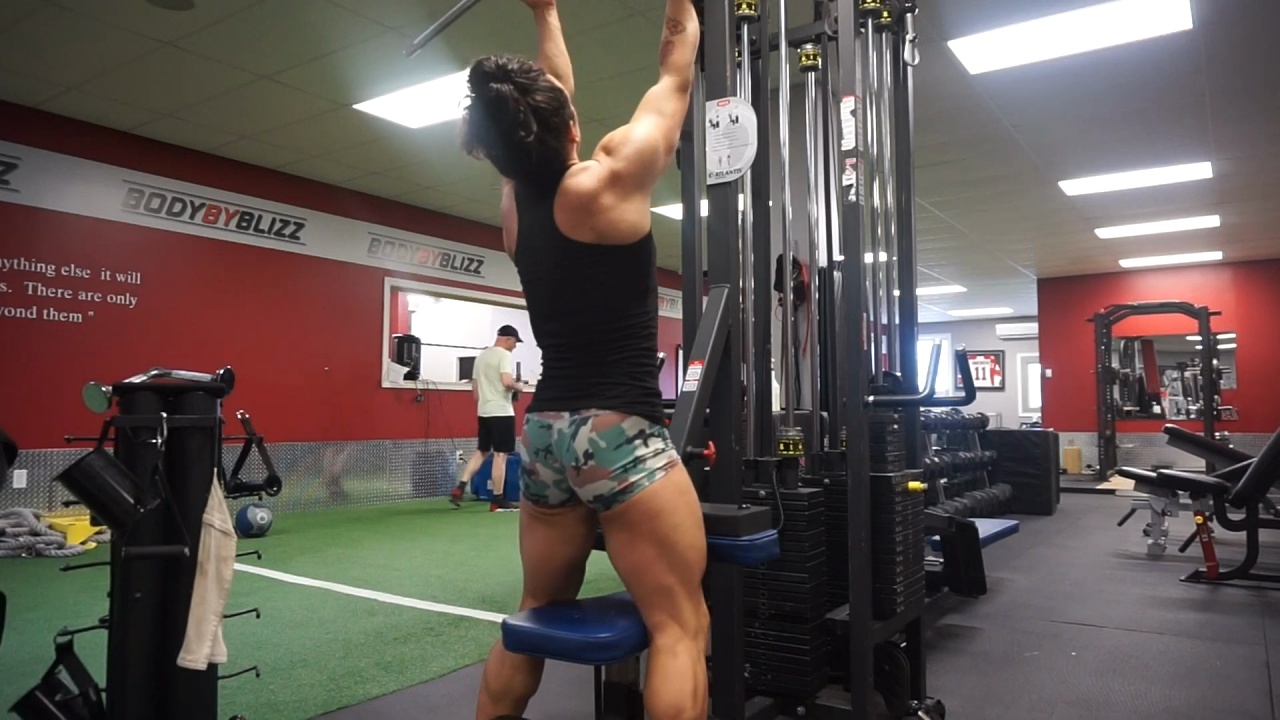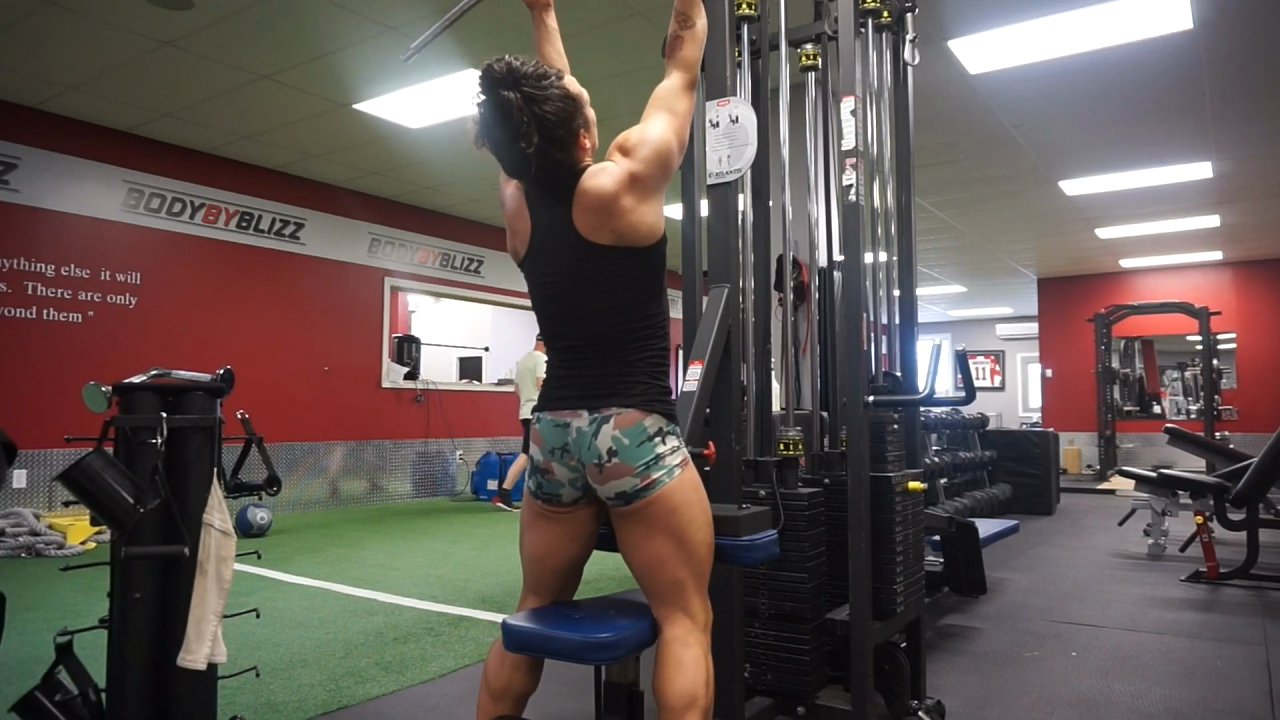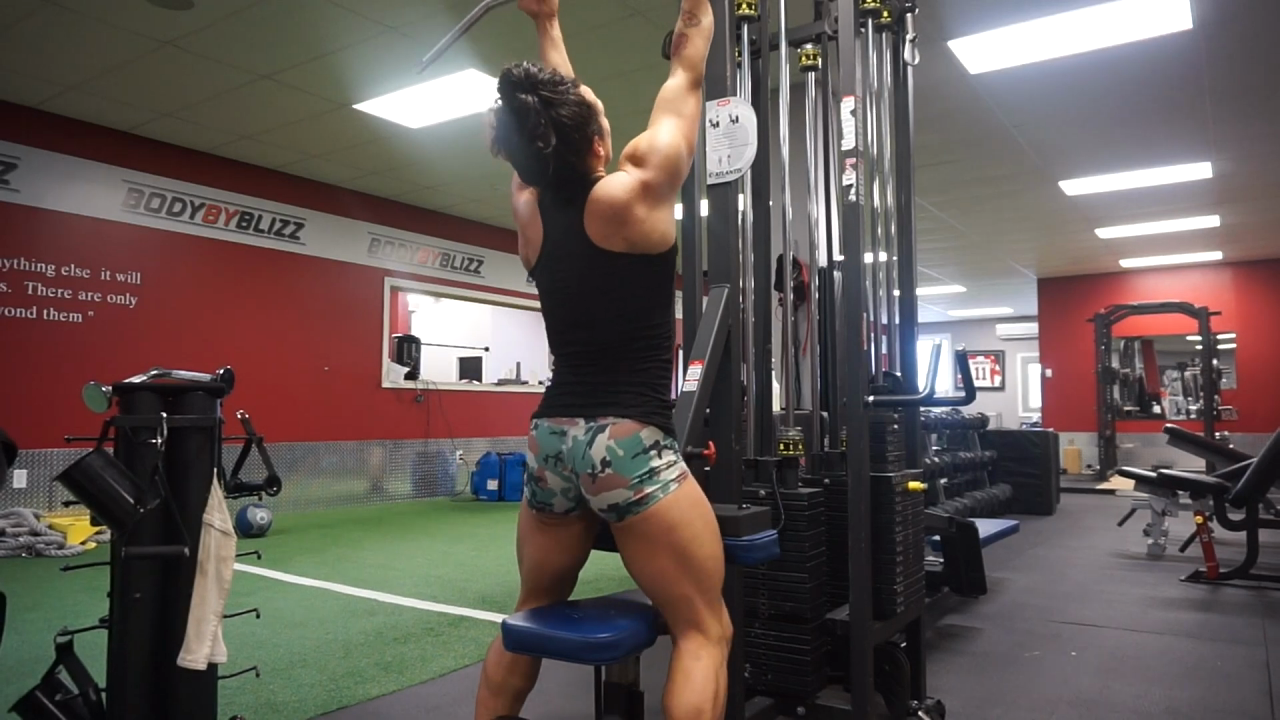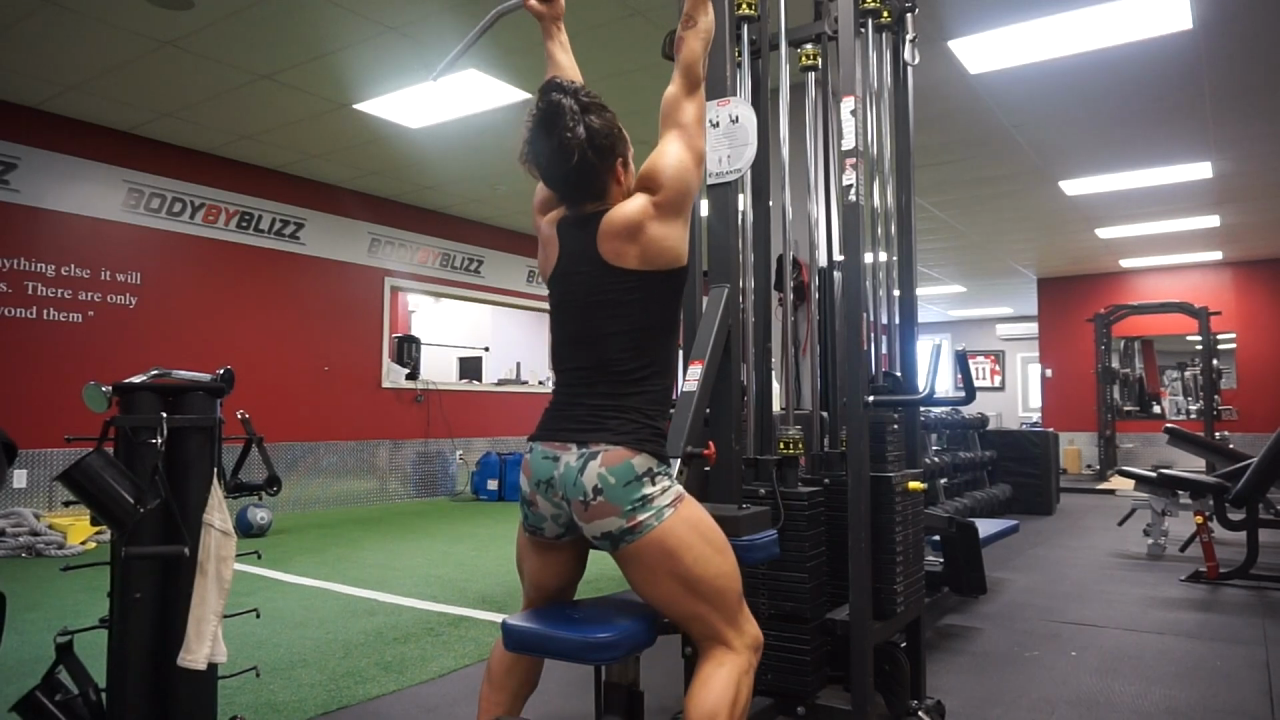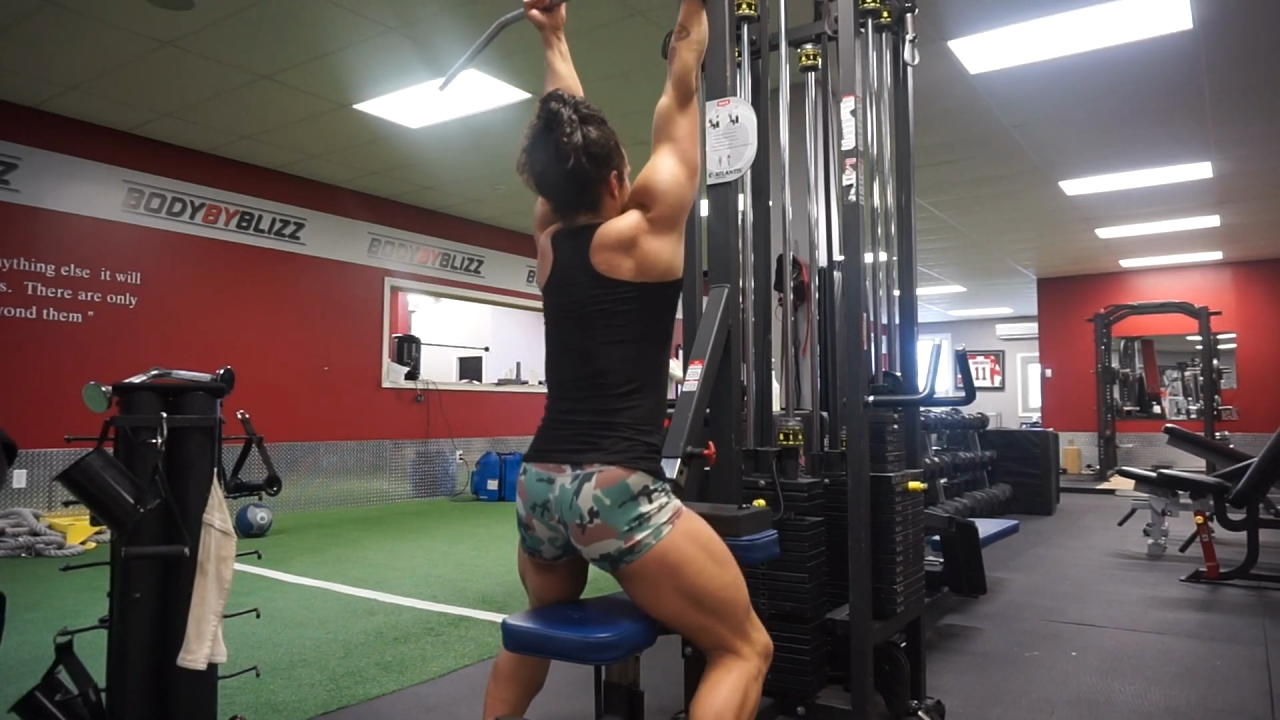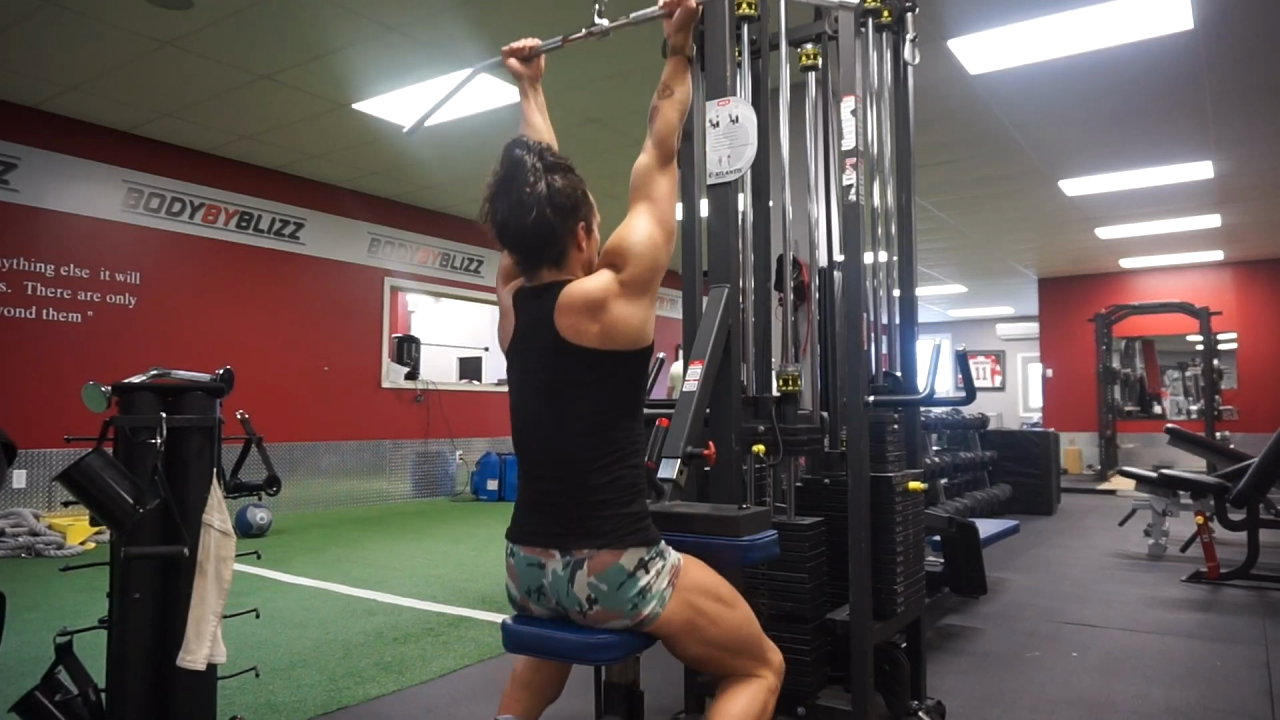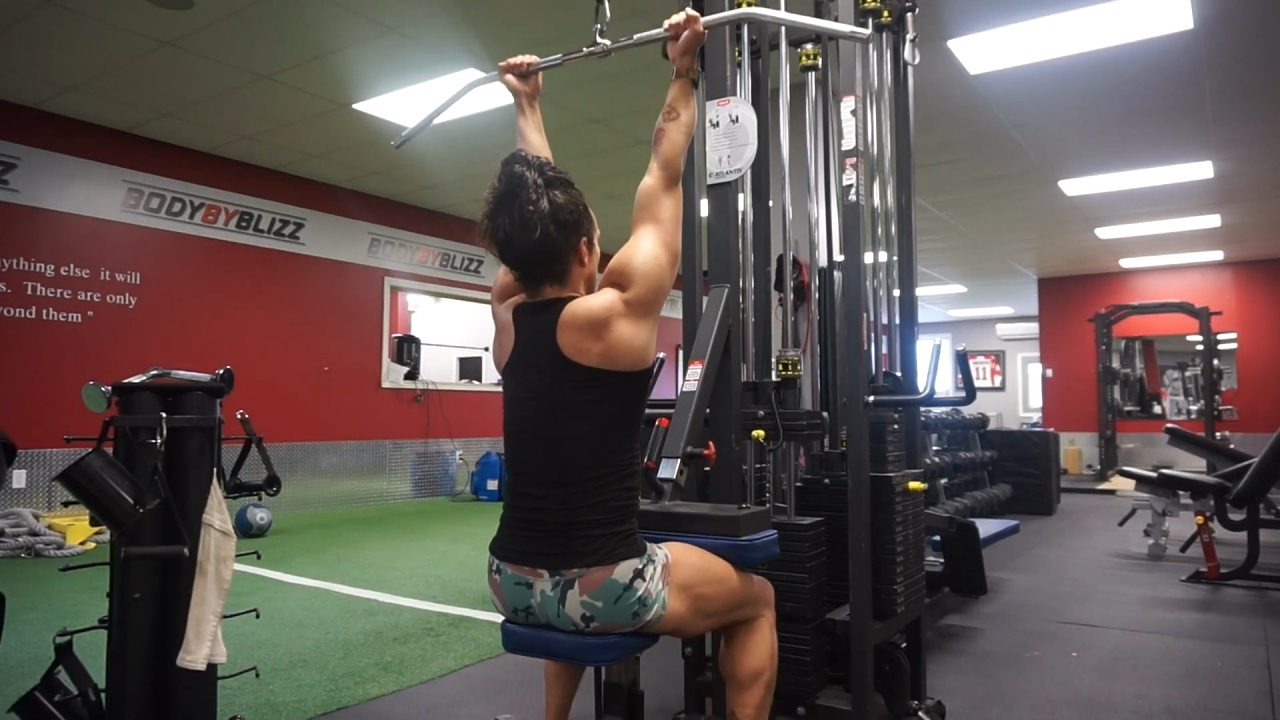
dt=0.5s
person 1, frame 1
left shoulder: (515, 201)
right shoulder: (605, 181)
left elbow: (552, 94)
right elbow: (675, 77)
left hip: (546, 432)
right hip: (619, 433)
left knee: (535, 618)
right knee: (681, 628)
person 1, frame 2
left shoulder: (518, 200)
right shoulder: (621, 183)
left elbow: (553, 101)
right elbow: (682, 70)
left hip: (555, 432)
right hip: (634, 431)
left knee: (533, 615)
right knee: (685, 623)
person 1, frame 3
left shoulder: (530, 209)
right shoulder: (631, 195)
left elbow: (552, 110)
right elbow: (688, 76)
left hip: (552, 440)
right hip: (628, 444)
left knee: (533, 615)
right knee: (705, 632)
person 1, frame 4
left shoulder: (552, 226)
right shoulder: (650, 216)
left elbow: (565, 132)
right elbow: (688, 82)
left hip: (545, 464)
right hip: (622, 471)
left knee: (534, 620)
right knee: (735, 642)
person 1, frame 5
left shoulder: (548, 240)
right shoulder: (643, 231)
left elbow: (566, 130)
right elbow: (679, 99)
left hip: (541, 484)
right hip: (616, 491)
right knee: (744, 650)
person 1, frame 6
left shoulder: (510, 298)
right shoulder: (611, 296)
left elbow: (535, 188)
right elbow: (658, 162)
left wrist: (529, 87)
left hip: (529, 564)
right hip: (609, 568)
person 1, frame 7
left shoulder: (507, 313)
right shoulder: (617, 312)
left elbow: (533, 199)
right elbow: (663, 181)
left wrist: (526, 106)
right wrist: (685, 75)
left hip: (513, 584)
right hip: (596, 589)
right knee: (756, 598)
